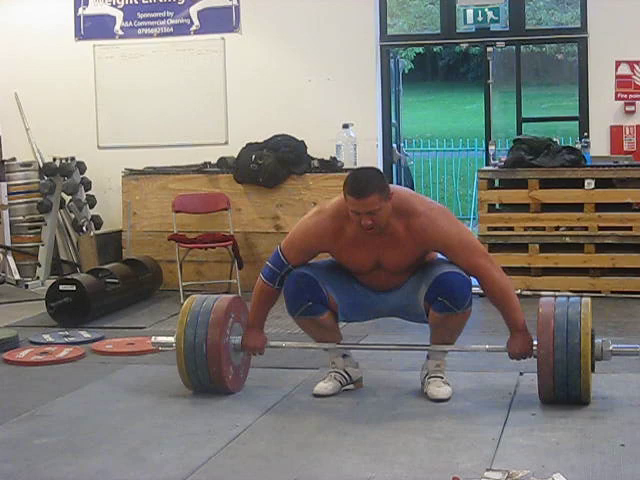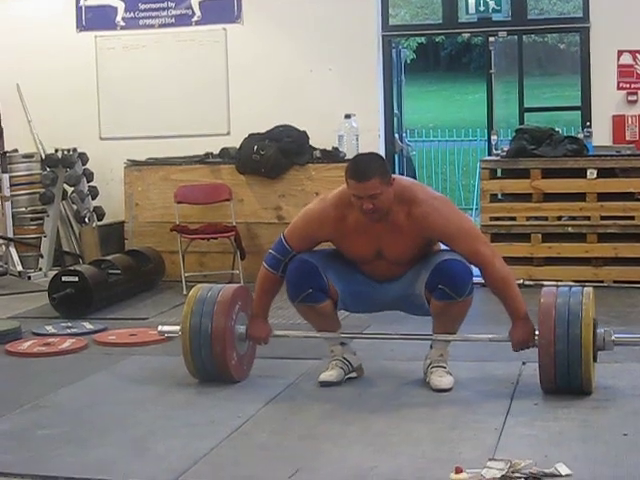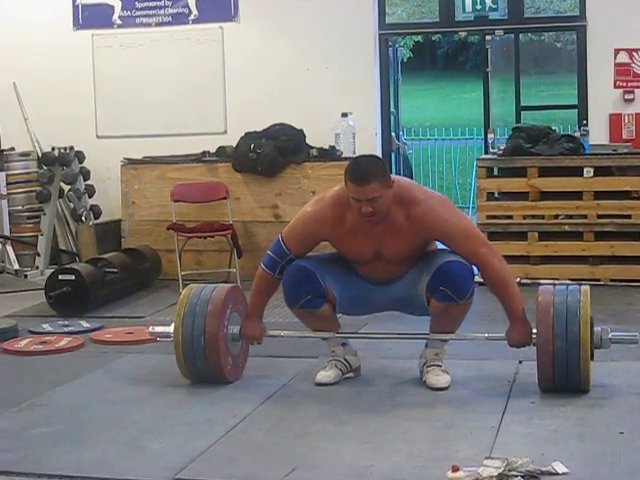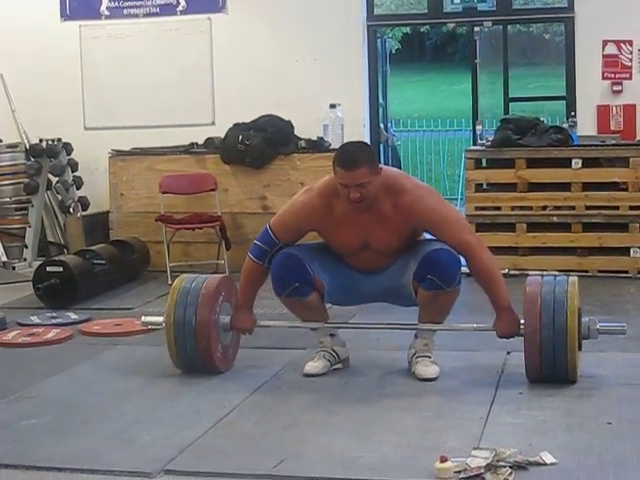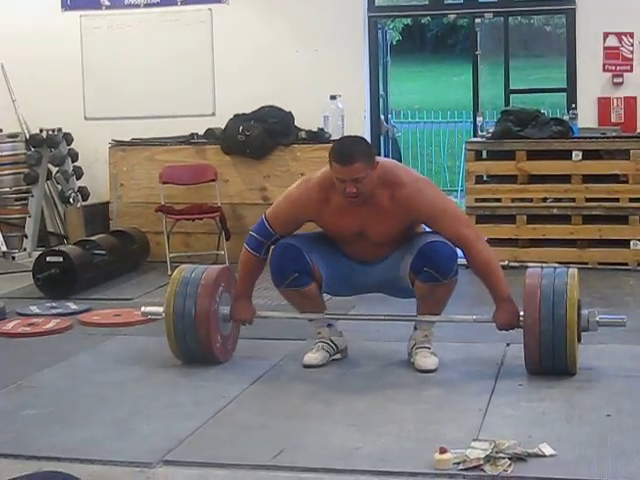
dt=1s
person 1, frame 1
left shoulder: (425, 218)
right shoulder: (324, 222)
left elbow: (486, 268)
right elbow: (275, 268)
left wrist: (518, 331)
right wrist: (254, 327)
left hip: (415, 288)
right hip: (358, 290)
left knee: (454, 284)
right knee: (298, 286)
left ankle: (435, 367)
right ankle: (343, 365)
person 1, frame 2
left shoulder: (426, 208)
right shoulder: (327, 212)
left elbow: (487, 258)
right elbow: (277, 257)
left wrist: (520, 320)
right wrist: (258, 317)
left hip: (417, 282)
right hip: (359, 283)
left knee: (454, 271)
right knee: (299, 273)
left ankle: (437, 357)
right ankle: (342, 354)
person 1, frame 3
left shoulder: (425, 208)
right shoulder: (325, 211)
left elbow: (487, 257)
right elbow: (276, 258)
left wrist: (518, 320)
right wrist: (253, 317)
left hip: (414, 282)
right hip: (356, 283)
left knee: (457, 274)
right knee: (297, 280)
left ankle: (433, 355)
right ankle: (341, 354)
person 1, frame 4
left shoulder: (412, 197)
right shoulder: (314, 202)
left elbow: (473, 248)
right elbow: (263, 248)
left wrist: (504, 311)
right wrist: (243, 308)
left hip: (403, 274)
right hip: (345, 275)
left knee: (444, 262)
right knee: (285, 268)
left ankle: (422, 347)
right ankle: (330, 345)
person 1, frame 5
left shoulder: (409, 189)
right shoulder: (310, 192)
left elbow: (470, 239)
right elbow: (259, 237)
left wrist: (504, 302)
right wrist: (242, 298)
left hip: (400, 263)
right hip: (343, 264)
left knee: (440, 253)
right knee: (284, 257)
left ankle: (422, 338)
right ankle: (328, 336)
